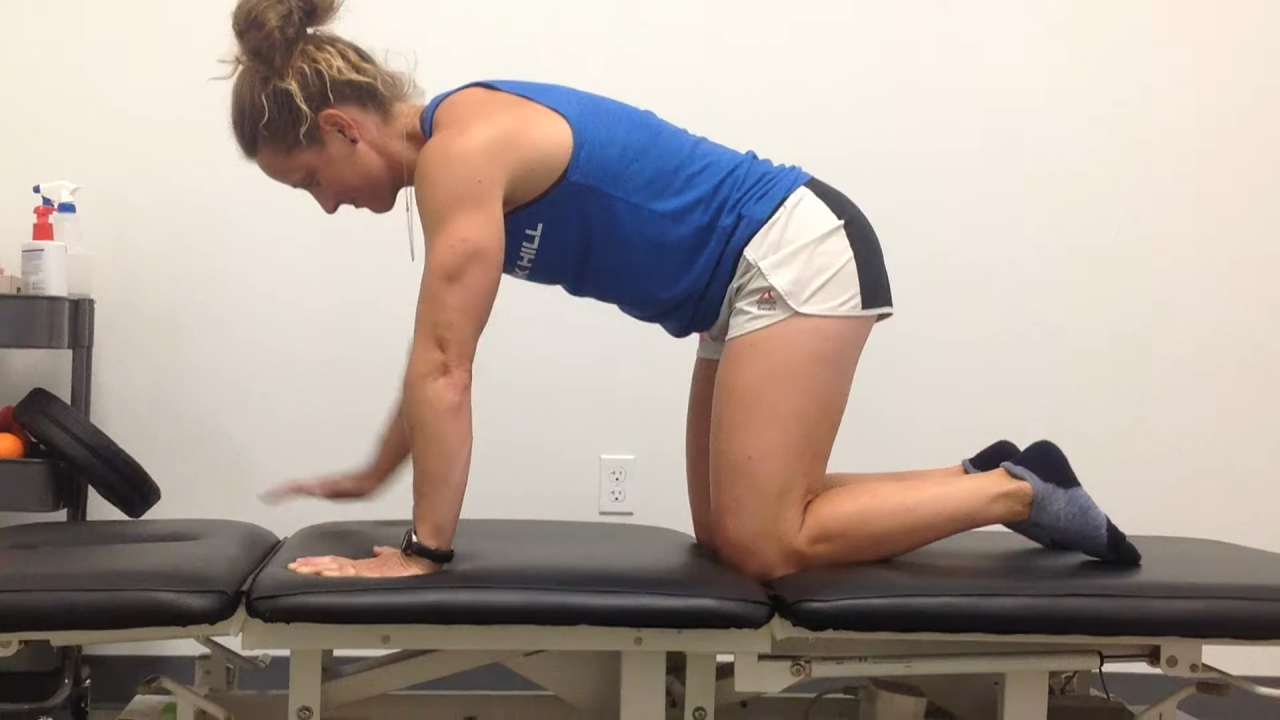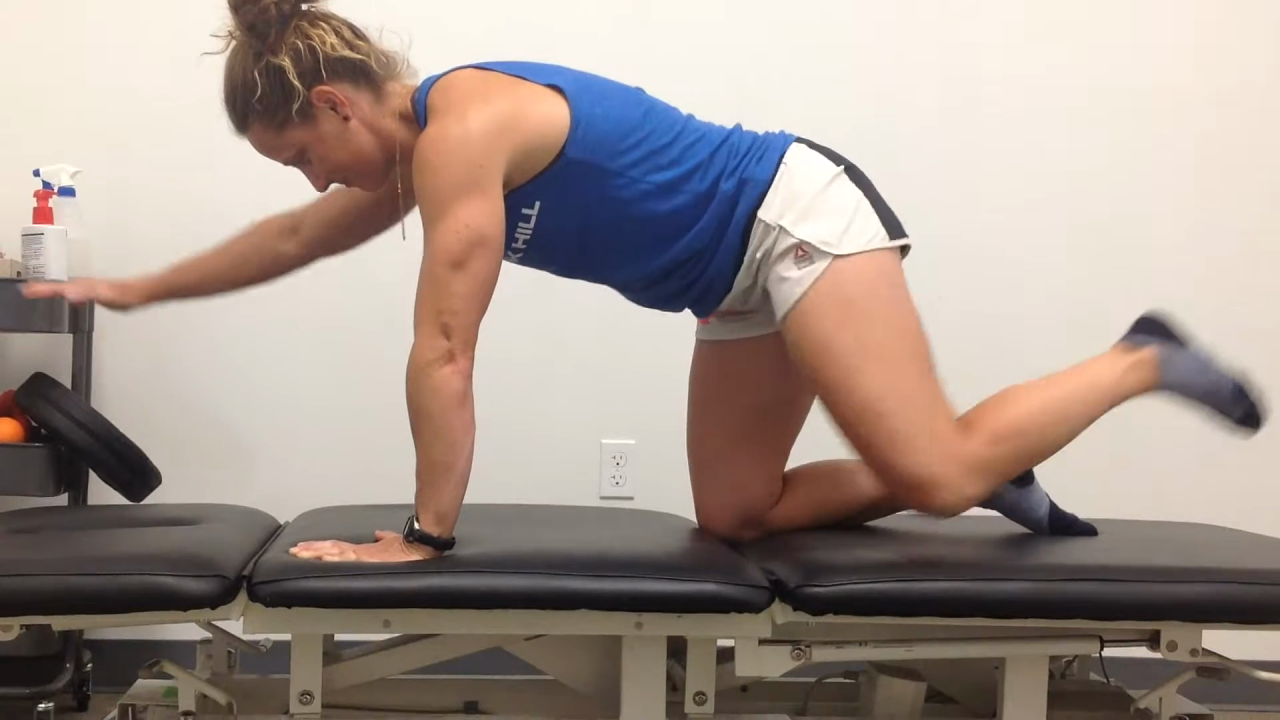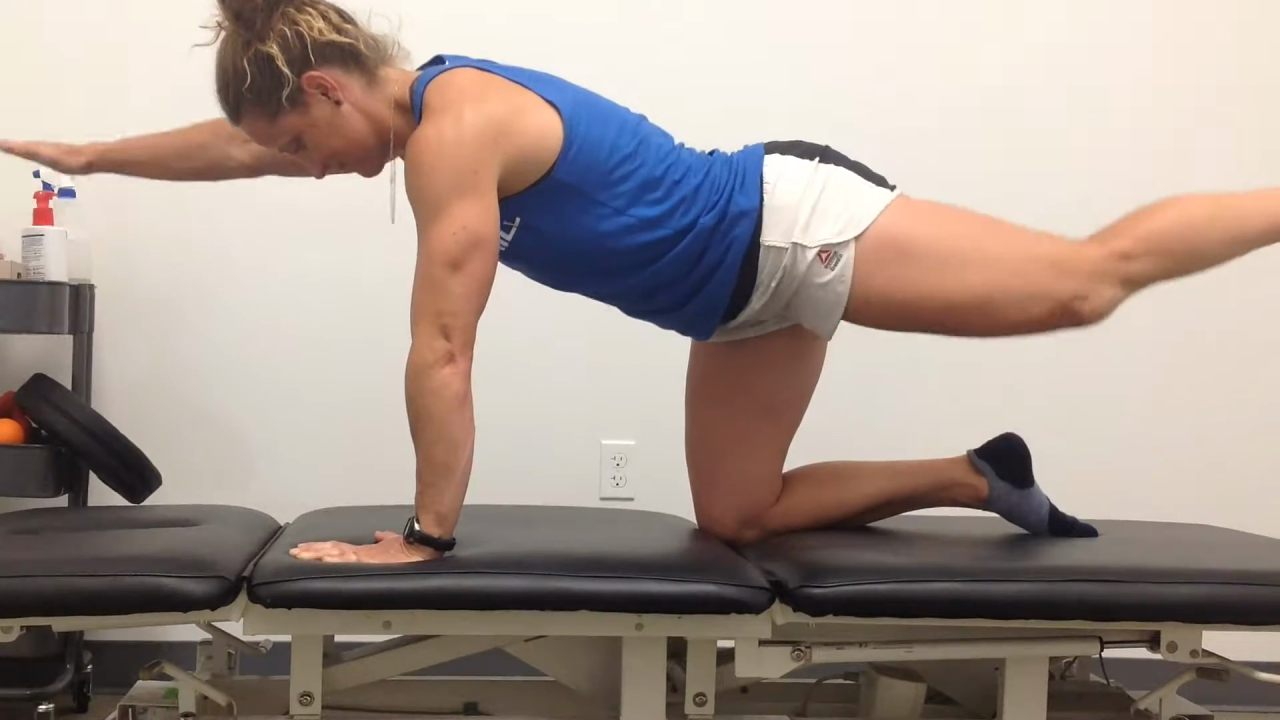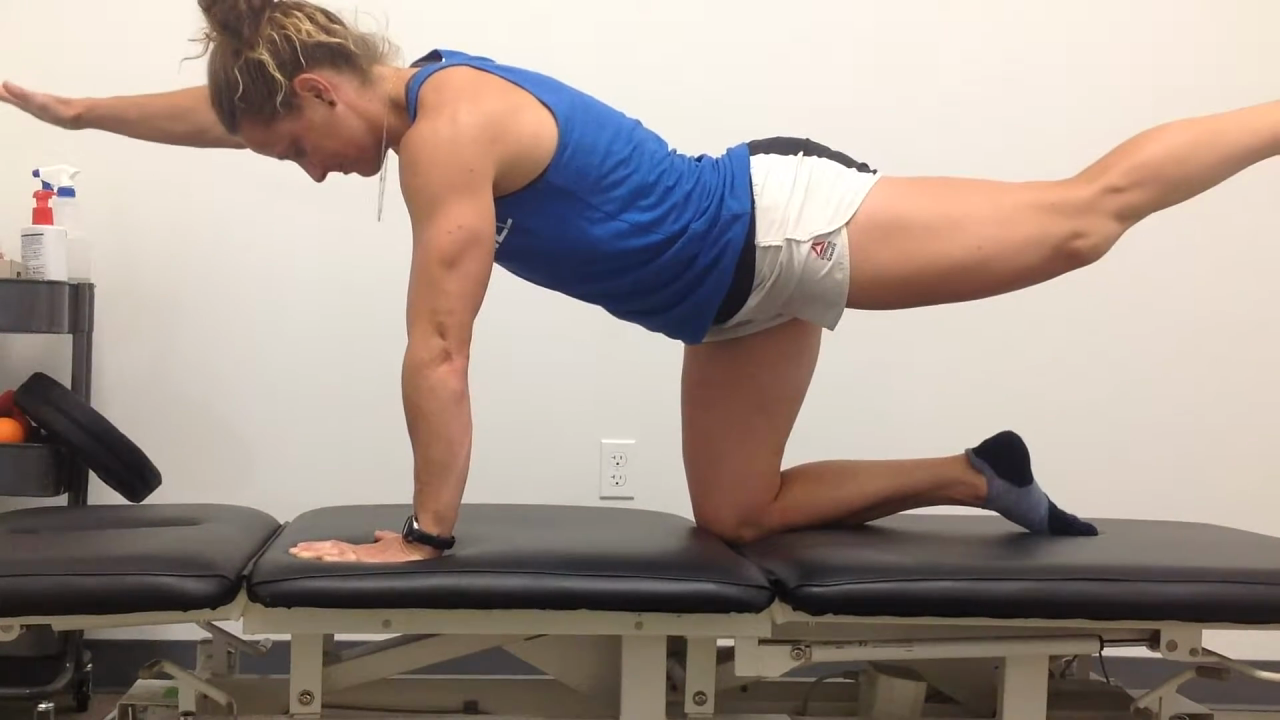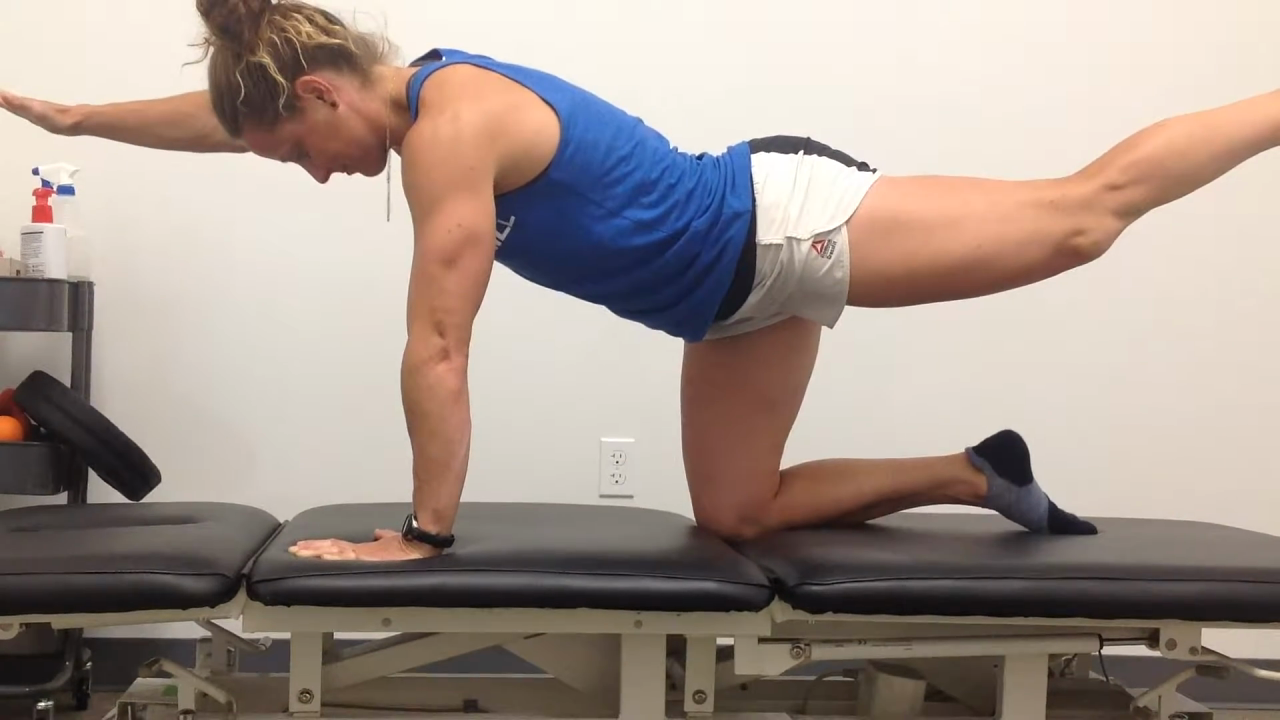
dt=0.5s
person 1, frame 1
left shoulder: (459, 148)
right shoulder: (465, 149)
left elbow: (441, 369)
right elbow: (447, 359)
left wrist: (425, 547)
right wrist: (373, 474)
left hip: (794, 255)
right hip: (754, 276)
left knee: (764, 544)
right knee: (728, 533)
left ankle: (1015, 490)
right ankle: (984, 477)
person 1, frame 2
left shoulder: (459, 129)
right shoulder: (422, 146)
left elbow: (443, 356)
right elbow: (292, 239)
left wrist: (424, 532)
right wrist: (142, 289)
left hip: (796, 214)
right hip: (747, 264)
left knee: (937, 477)
right knee: (737, 515)
left ankle: (1144, 354)
right ankle: (993, 479)
person 1, frame 3
left shoulder: (452, 131)
right shoulder: (423, 103)
left elbow: (441, 356)
right elbow: (236, 146)
left wrist: (427, 533)
left hip: (793, 226)
right hip: (747, 283)
left knee: (1087, 277)
right knee: (739, 516)
right ankle: (980, 479)
person 1, frame 4
left shoulder: (445, 128)
left elbow: (438, 352)
right elbow: (225, 111)
left wrist: (427, 532)
left hip: (787, 220)
right hip: (743, 280)
left knee: (1083, 213)
right knee: (739, 516)
right ankle: (979, 476)
person 1, frame 5
left shoulder: (450, 123)
left elbow: (437, 350)
right elbow: (223, 116)
left wrist: (425, 529)
left hip: (785, 219)
right hip: (740, 284)
left knee: (1085, 210)
right knee: (739, 516)
right ankle: (980, 477)
